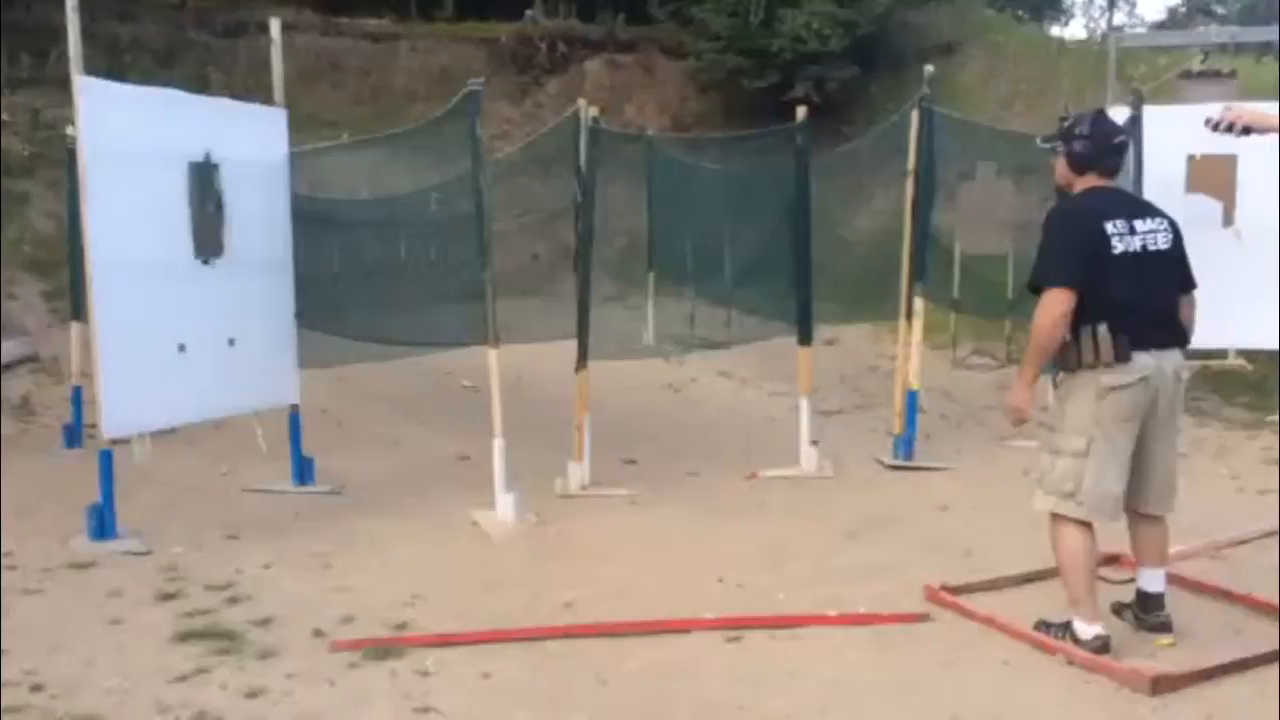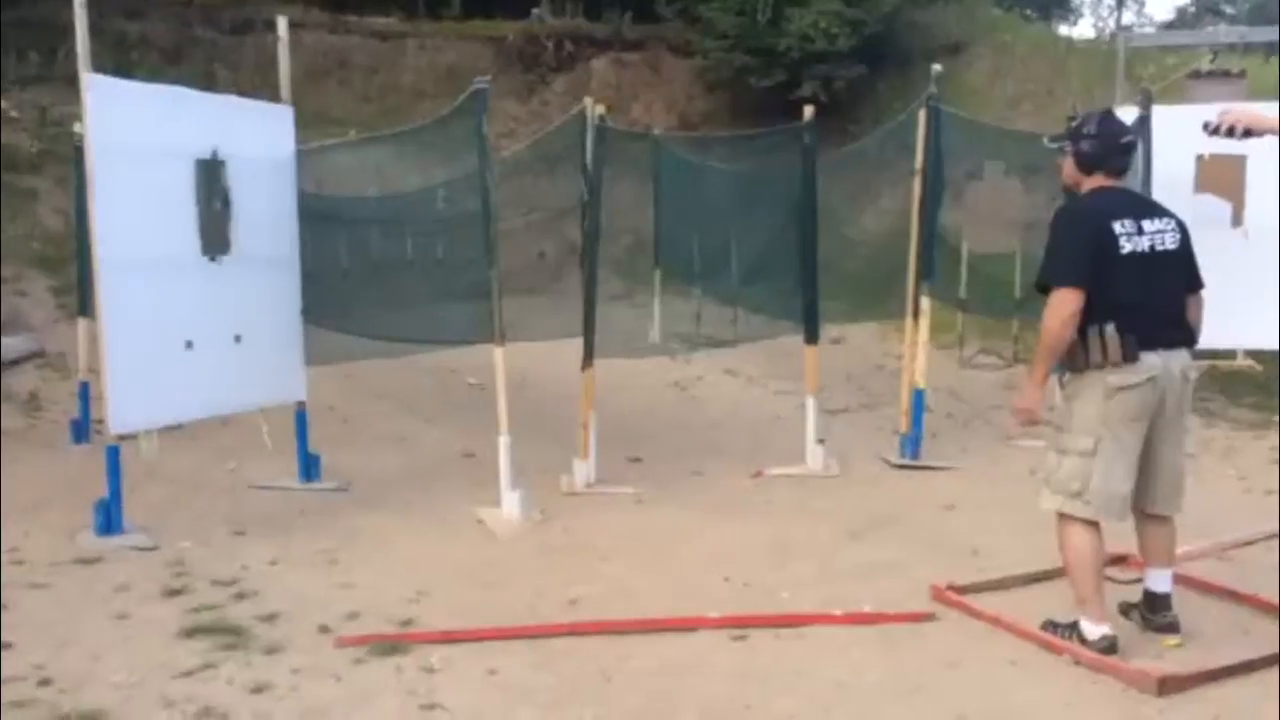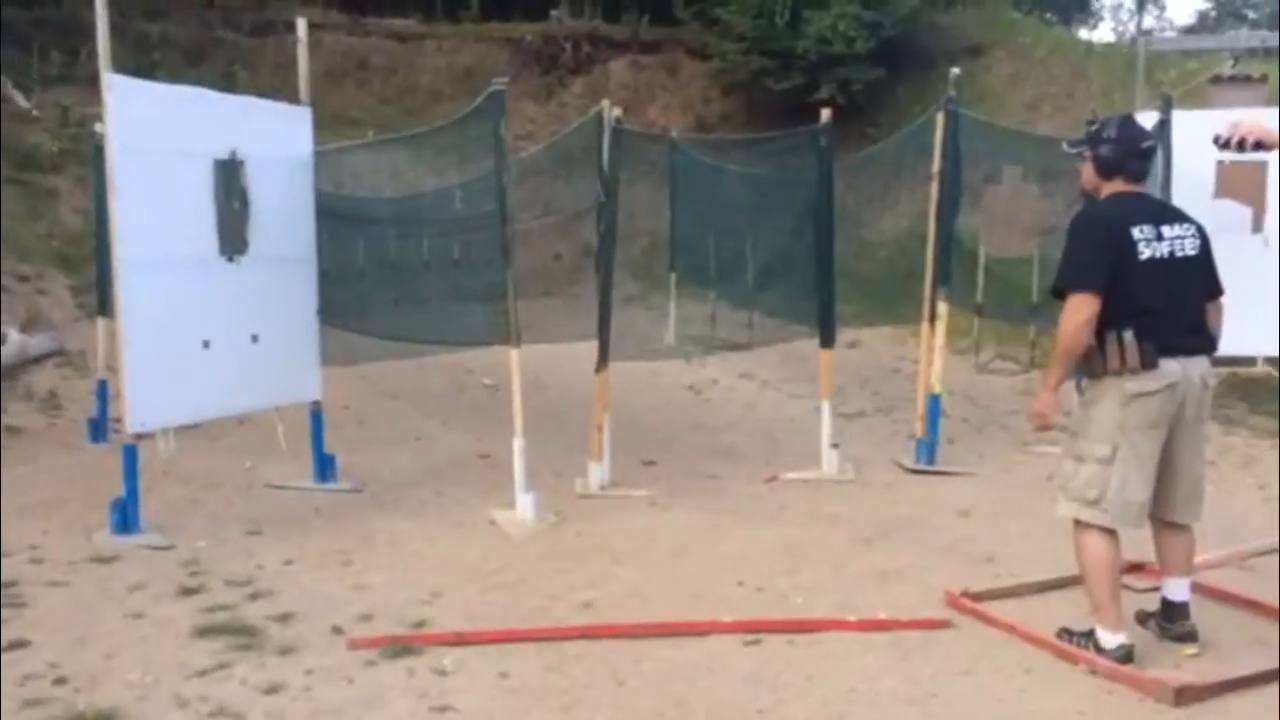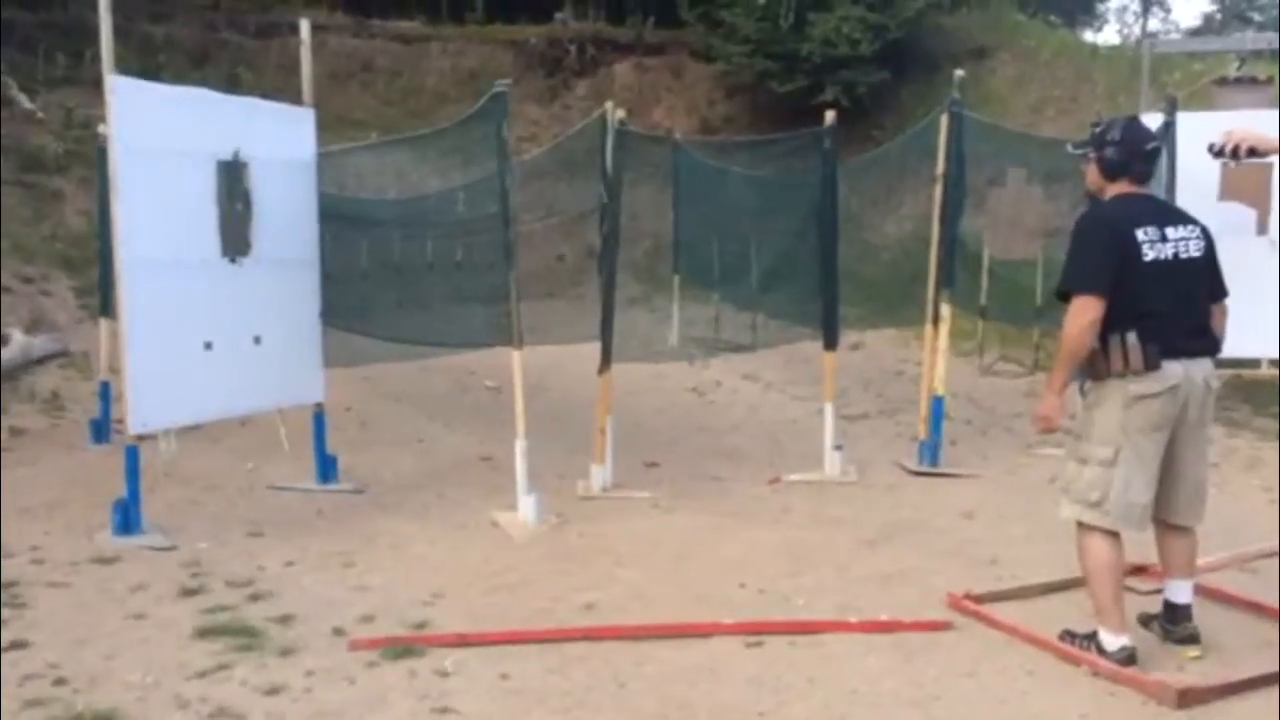
dt=0.3s
person 1, frame 1
left shoulder: (1072, 216)
right shoulder: (1159, 219)
left elbow: (1058, 308)
right elbow: (1185, 305)
left wrist: (1025, 380)
left hip: (1105, 372)
right hip: (1164, 367)
left knee: (1070, 503)
right knee: (1148, 497)
left ankle: (1086, 627)
right ankle: (1151, 603)
person 1, frame 2
left shoulder: (1079, 215)
right shoulder: (1164, 219)
left elbow: (1067, 308)
right elbow: (1193, 304)
left wrist: (1035, 382)
left hip: (1114, 373)
right hip: (1171, 367)
left knee: (1075, 502)
right knee: (1155, 498)
left ankle: (1094, 627)
right ankle: (1158, 604)
person 1, frame 3
left shoulder: (1098, 220)
right shoulder: (1186, 224)
left elbow: (1082, 314)
right elbow: (1213, 310)
left wrist: (1049, 386)
left hip: (1131, 379)
right hip: (1191, 374)
left knee: (1093, 510)
right knee: (1174, 505)
left ankle: (1109, 636)
right ankle: (1176, 613)
person 1, frame 4
left shoulder: (1102, 221)
right shoulder: (1191, 226)
left elbow: (1087, 315)
right elbow: (1217, 312)
left wrist: (1054, 389)
left hip: (1135, 381)
right hip: (1195, 376)
left knee: (1096, 512)
right knee: (1177, 507)
left ankle: (1112, 638)
right ankle: (1179, 616)
